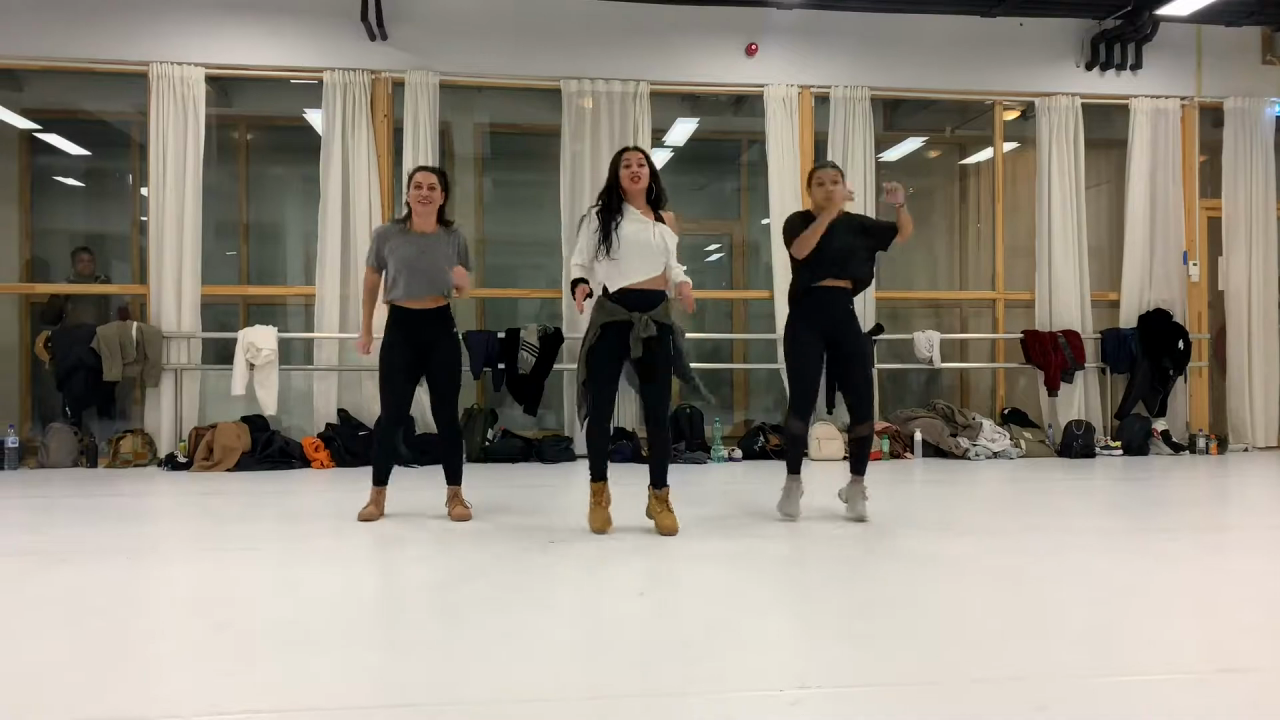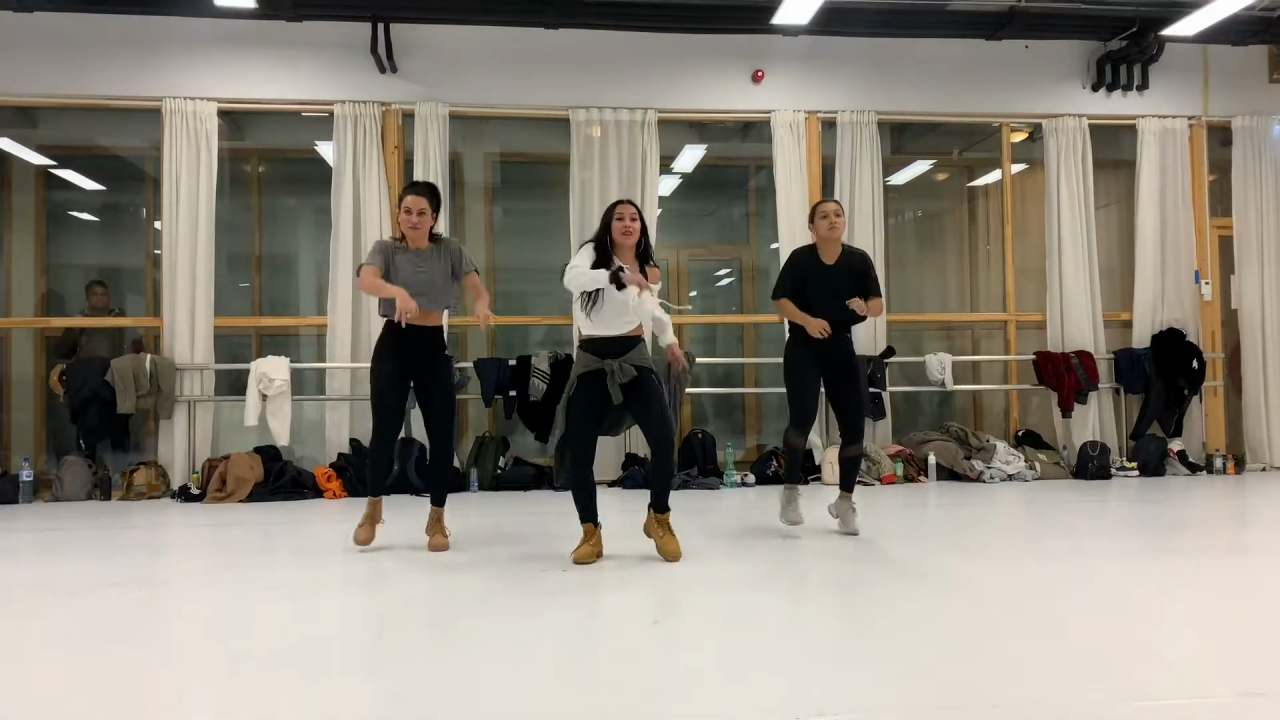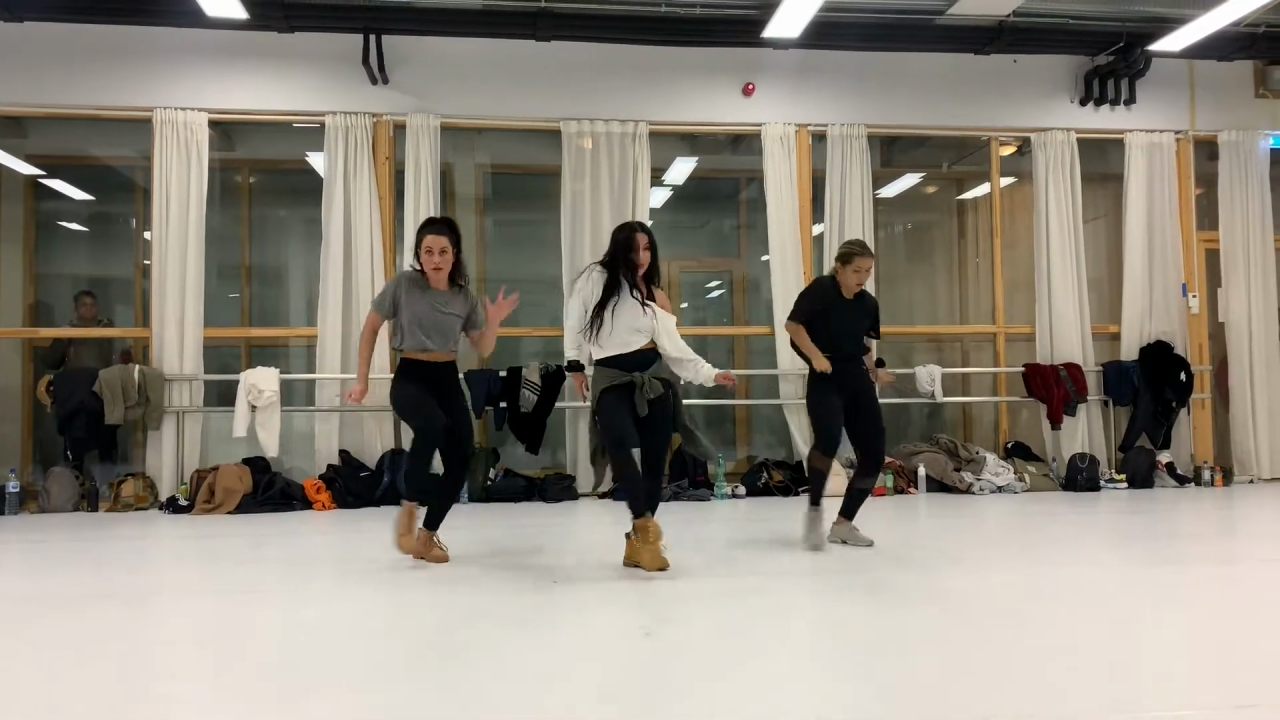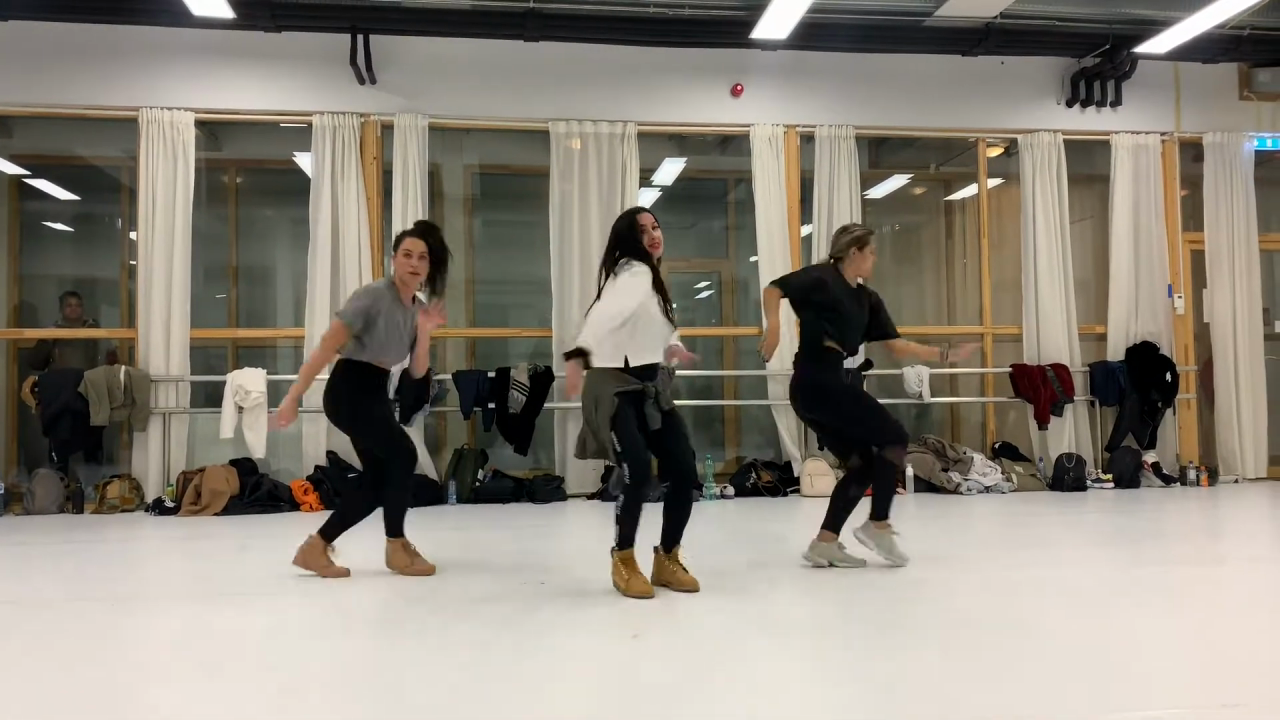
dt=1s
person 1, frame 1
left shoulder: (665, 220)
right shoulder: (600, 217)
right elbow: (580, 261)
left wrist: (682, 282)
right wrist: (579, 283)
left hip: (655, 317)
right hip: (611, 315)
left knee: (657, 409)
right knee: (601, 407)
left ankle: (658, 497)
right ankle: (599, 493)
person 1, frame 2
left shoulder: (651, 272)
right shoulder: (593, 252)
right elbow: (573, 279)
left wrist: (669, 340)
right wrist: (620, 275)
left hip: (634, 361)
right hip: (592, 363)
left knee: (663, 440)
right knee: (578, 454)
left ankle: (659, 518)
right ankle: (591, 533)
person 1, frame 3
left shoulder: (655, 296)
right shoulder: (595, 279)
left elbow: (673, 345)
right elbow: (574, 324)
left wrist: (709, 373)
right wrist: (576, 366)
left hip: (652, 378)
right hip: (610, 378)
left knee: (655, 462)
right knee: (618, 445)
left ankle: (638, 543)
right ankle: (644, 522)
person 1, frame 4
left shoulder: (654, 280)
right shoulder: (631, 272)
right elbow: (608, 311)
left wrist: (672, 347)
right wrist: (579, 353)
left hip: (653, 388)
right hip: (614, 385)
left knee: (685, 474)
right knee: (639, 474)
left ankle: (667, 559)
right ankle: (623, 558)
person 2, frame 1
left shoulder: (454, 238)
right shoulder: (387, 234)
left elbow: (462, 289)
right elbow: (372, 280)
left wrist: (463, 280)
right wrist: (366, 329)
left hip: (440, 328)
right hip: (400, 328)
left knee: (446, 414)
right knee: (392, 414)
left ankle: (455, 495)
right ankle: (377, 495)
person 2, frame 2
left shoulder: (448, 248)
right shoulder: (386, 248)
left elbow: (475, 287)
right elbow: (366, 280)
left wrist: (482, 307)
right wrist: (395, 292)
left hip: (433, 347)
right hip: (394, 345)
left knee: (441, 435)
right knee: (386, 433)
left ankle: (436, 520)
right ankle: (373, 509)
person 2, frame 3
left shoulder: (464, 294)
right shoulder: (403, 284)
left elbow: (484, 350)
right elbow: (370, 327)
left wrist: (494, 322)
right wrist: (362, 379)
left hip: (449, 381)
right hip: (411, 378)
left knee: (460, 461)
right knee: (432, 428)
left ankle: (427, 537)
right ankle: (409, 509)
person 2, frame 4
left shoulder: (419, 308)
right shoulder: (374, 297)
left elbow: (418, 370)
right elbow: (329, 346)
left wrist: (427, 334)
right wrist: (294, 398)
left hip: (376, 391)
right hip: (350, 388)
left knee: (380, 476)
right knee: (403, 455)
left ankle: (314, 549)
right ankle: (397, 547)
person 3, frame 1
left shoulder: (857, 224)
right shoulder: (799, 221)
left elbow: (905, 232)
right elbow: (800, 251)
left wrist: (899, 204)
right wrist: (828, 214)
left hip: (844, 315)
right hip: (806, 315)
left knee: (862, 403)
right knee: (802, 401)
left ankle: (855, 485)
right ankle: (793, 483)
person 3, frame 2
left shoulder: (859, 260)
right shoulder: (800, 258)
left elbow: (877, 303)
right elbow: (780, 301)
left wrist: (866, 306)
right wrist: (807, 320)
left hip: (841, 344)
right hip: (805, 346)
left knee: (854, 424)
right knee: (803, 418)
left ankle: (844, 500)
right ankle: (791, 492)
person 3, frame 3
left shoulder: (867, 302)
right shoulder: (821, 289)
right elbow: (792, 324)
left wrist: (873, 370)
right wrist: (814, 355)
left hip: (857, 380)
right hip: (824, 382)
left knee: (872, 457)
right knee: (828, 439)
left ankle: (843, 524)
right ankle: (815, 511)
person 3, frame 4
left shoulder: (867, 298)
right shoulder: (822, 277)
left elbow: (896, 345)
right elbow: (773, 290)
left wrist: (946, 355)
right wrist: (773, 326)
left hip: (832, 381)
right hip: (815, 380)
left knee: (863, 463)
right knee: (895, 438)
left ankle: (825, 542)
right ankle: (878, 527)
